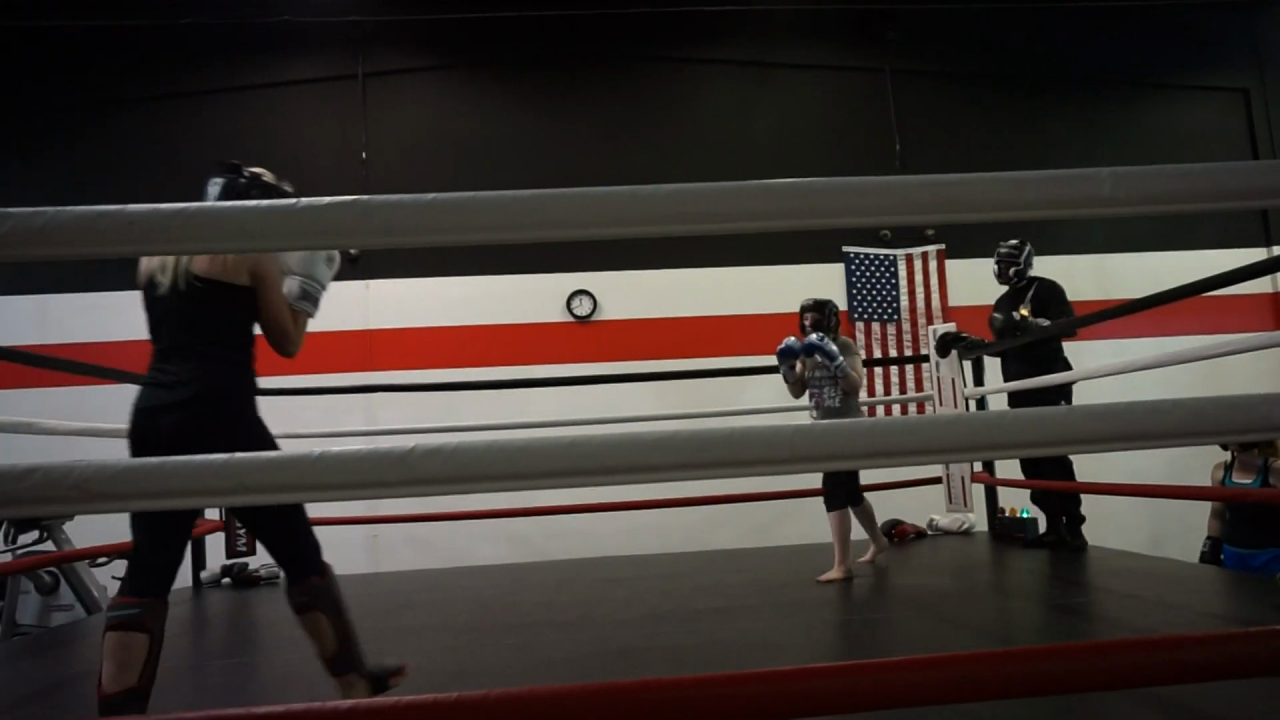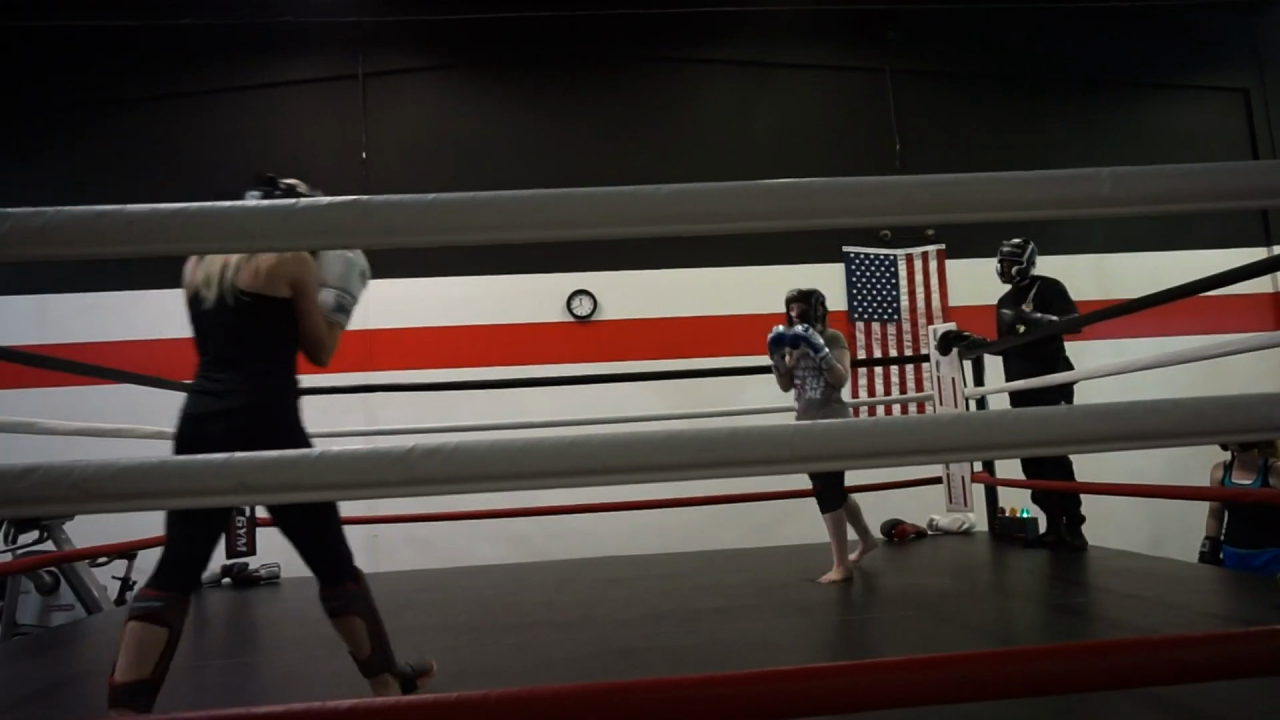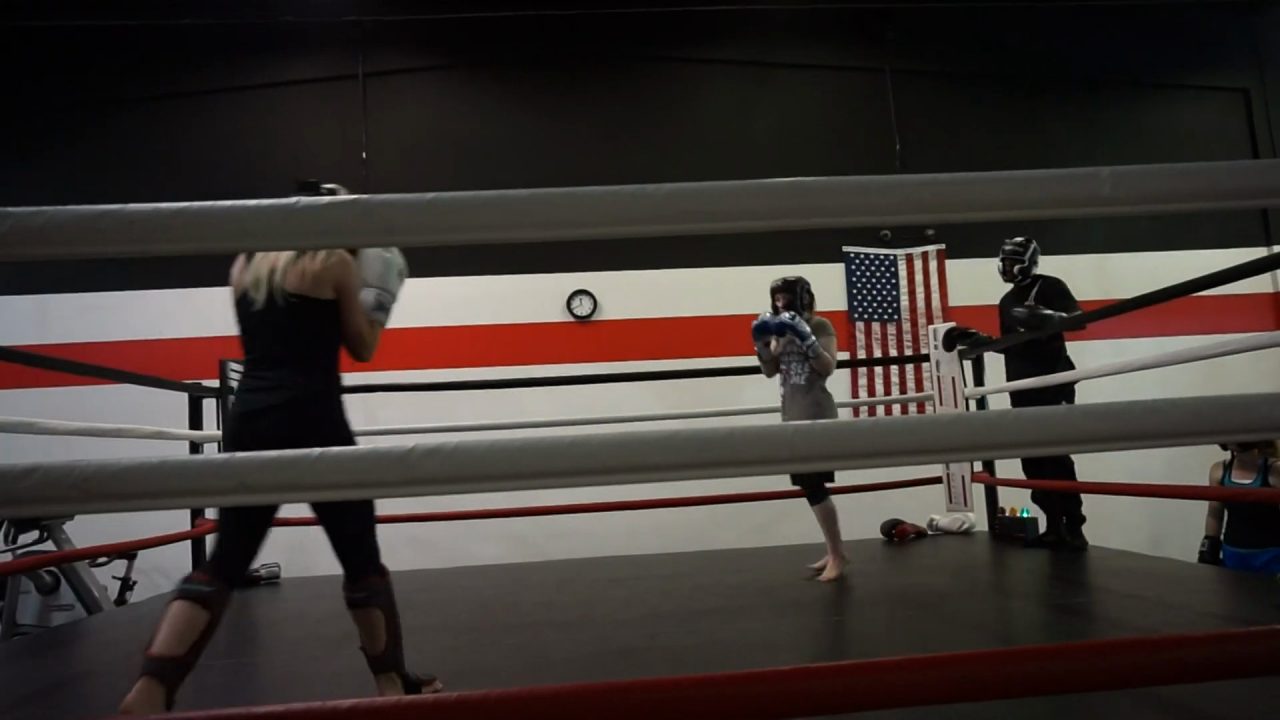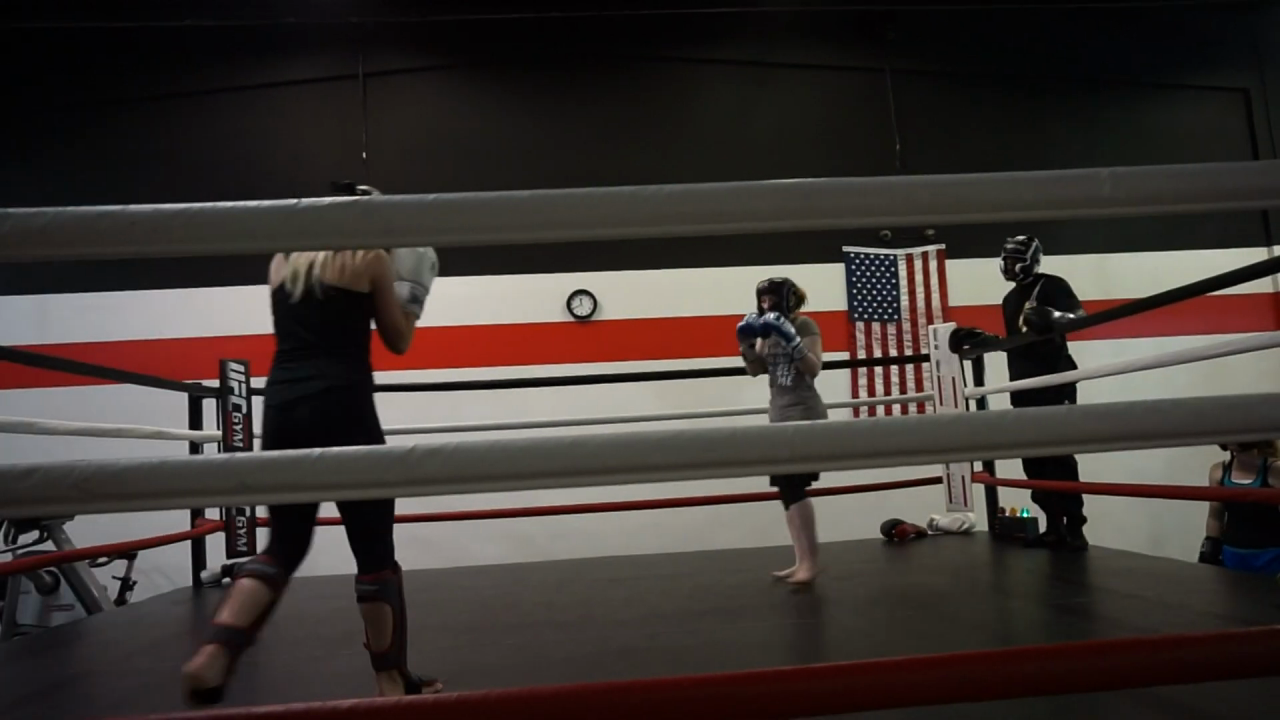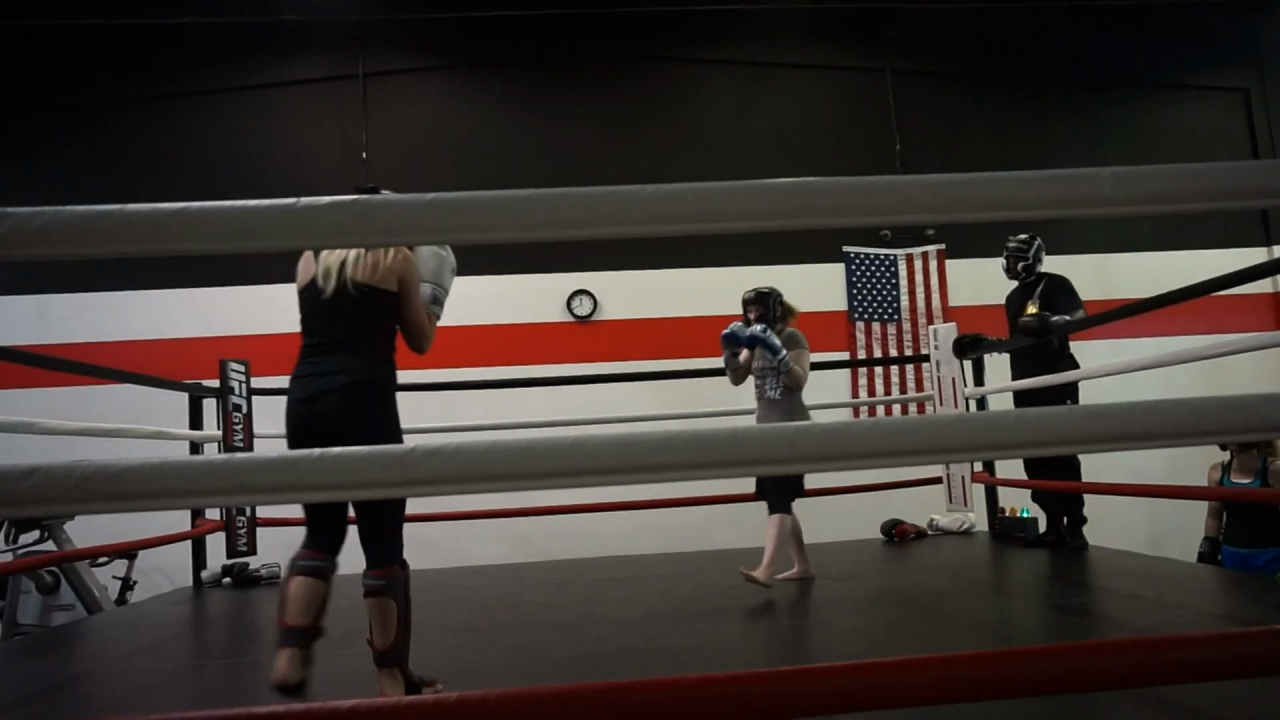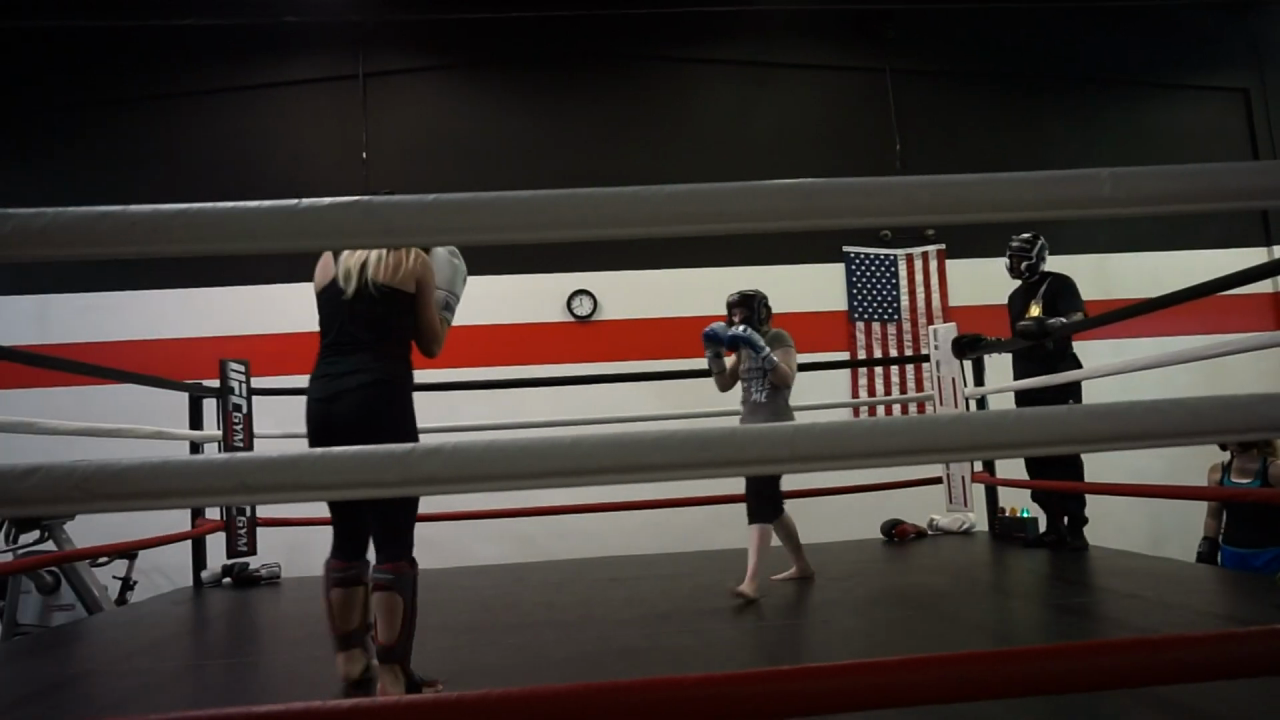
dt=0.1s
person 1, frame 1
left shoulder: (156, 252)
right shoulder: (252, 246)
right elbow: (286, 342)
right wrist: (306, 284)
left hip: (153, 416)
right hip: (220, 415)
left knee: (147, 573)
right knee: (298, 554)
person 1, frame 2
left shoulder: (198, 263)
right shoulder: (294, 262)
right elbow: (320, 352)
right wrist: (337, 301)
left hip: (201, 425)
right hip: (268, 423)
left knee: (177, 571)
right knee: (332, 561)
person 1, frame 3
left shoulder: (246, 262)
right shoulder: (335, 261)
right elbow: (362, 348)
right wrist: (377, 299)
left hip: (250, 418)
right hip: (311, 419)
left knee: (226, 562)
right knee: (361, 554)
person 1, frame 4
left shoulder: (281, 262)
right shoulder: (370, 260)
right elbow: (398, 341)
right wrist: (411, 296)
left hip: (283, 407)
right hip: (341, 411)
left knee: (284, 545)
right knee: (374, 549)
left ankle: (213, 657)
right ankle: (392, 679)
person 1, frame 5
left shoulder: (310, 256)
right shoulder: (398, 257)
right elbow: (418, 339)
right wrist: (432, 293)
left hip: (306, 399)
right hip: (367, 405)
left knee: (319, 537)
right knee: (382, 546)
left ankle: (290, 657)
right ankle: (391, 677)
person 1, frame 6
left shoulder: (329, 260)
right shoulder: (414, 260)
right elbow: (431, 344)
right wrist: (444, 301)
left hip: (325, 401)
right hip: (381, 401)
left knee: (348, 537)
right knee: (393, 543)
left ankle: (351, 659)
right ankle: (392, 675)
person 2, frame 1
left shoulder: (1046, 290)
right shoulder: (1003, 302)
left elbow: (1069, 328)
left wrist: (1022, 323)
left hip: (1053, 386)
right hip: (1020, 391)
left knee: (1056, 456)
right knee: (1031, 461)
left ankle: (1072, 526)
right ankle: (1055, 526)
person 2, frame 2
left shoulder: (1048, 288)
right shoulder: (1005, 301)
left wrist: (1033, 318)
right wrist: (969, 341)
left hip: (1051, 383)
right hip: (1021, 388)
left knee: (1054, 456)
right knee: (1032, 458)
left ankle: (1073, 526)
right ankle: (1054, 525)
person 2, frame 3
left shoulder: (1049, 287)
right shoulder: (1008, 300)
left wrist: (1040, 314)
right wrist: (975, 338)
left hip: (1051, 382)
right hip: (1022, 387)
left knee: (1054, 455)
right knee: (1033, 457)
left ankle: (1073, 527)
right ankle: (1055, 525)
person 2, frame 4
left shoulder: (1051, 286)
right shoulder: (1011, 299)
left elbow: (1080, 318)
left wrist: (1051, 317)
left hip: (1056, 383)
right hip: (1025, 388)
left knee: (1058, 454)
right knee: (1033, 458)
left ankle: (1074, 528)
right ankle: (1055, 525)
person 2, frame 5
left shoulder: (1055, 285)
right shoulder: (1013, 298)
left elbow: (1079, 318)
left wrist: (1049, 322)
left hip: (1057, 382)
right hip: (1026, 386)
left knee: (1061, 454)
right knee: (1036, 458)
left ankle: (1075, 527)
right ankle: (1055, 526)
person 2, frame 6
left shoulder: (1059, 284)
right shoulder: (1016, 296)
left elbow: (1078, 319)
left wrist: (1046, 325)
left hip: (1059, 382)
right hip: (1028, 386)
left knee: (1064, 455)
right knee: (1037, 458)
left ankle: (1075, 527)
right ankle: (1055, 526)
person 3, frame 1
left shoulder: (845, 346)
right shoulder: (808, 350)
left elbow: (855, 386)
right elbow: (796, 392)
left wrist: (833, 358)
right wrist: (787, 366)
left knee: (834, 490)
right knee: (848, 491)
left ankle: (841, 565)
right ankle: (877, 541)
person 3, frame 2
left shoulder: (833, 338)
right shoulder: (796, 343)
left elbow: (841, 380)
right elbow: (786, 385)
left wrist: (820, 349)
right wrist: (778, 356)
left hip: (832, 424)
right hip: (807, 425)
left knee: (826, 491)
right knee: (833, 489)
left ankle: (841, 565)
right ankle: (866, 539)
person 3, frame 3
left shoulder: (819, 325)
right shoulder: (783, 329)
left elbow: (828, 367)
right elbow: (770, 371)
left wrist: (805, 337)
right wrist: (762, 342)
left hip: (815, 415)
right hip: (792, 415)
left knee: (813, 484)
right knee: (809, 484)
left ankle: (837, 557)
right ankle: (834, 553)
person 3, frame 4
left shoulder: (804, 325)
right shoulder: (768, 331)
left elbow: (813, 368)
right elbow: (755, 370)
left wrist: (790, 338)
right wrist: (747, 343)
left hip: (804, 414)
right hip: (780, 416)
left knee: (793, 484)
right knee: (787, 486)
left ankle: (808, 562)
right ankle: (804, 562)
person 3, frame 5
left shoulder: (792, 338)
right shoulder: (755, 342)
left elbow: (798, 380)
right elbow: (736, 378)
left wrist: (775, 349)
right wrist: (731, 350)
right hip: (766, 428)
left knee: (777, 496)
right knee: (777, 497)
left ankle: (765, 569)
right ankle: (802, 565)
person 3, frame 6
left shoulder: (778, 338)
right shoulder: (743, 345)
left elbow: (787, 379)
right elbow: (724, 384)
left wrist: (760, 349)
right wrist: (714, 352)
left knee: (759, 503)
right knee: (768, 503)
left ankle: (751, 582)
right ankle: (802, 565)
